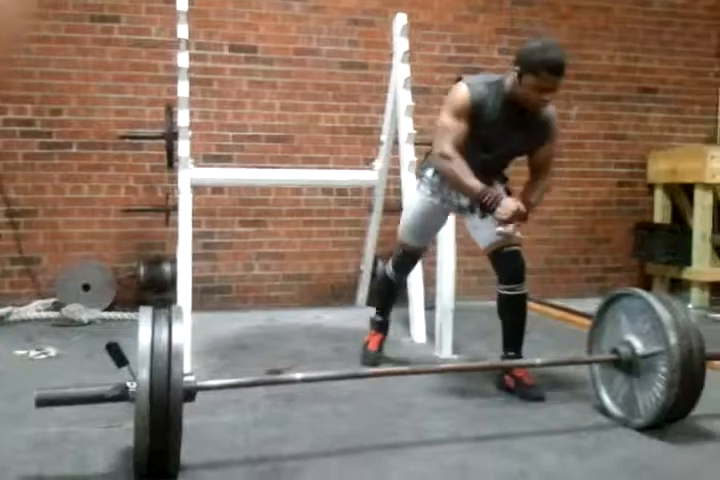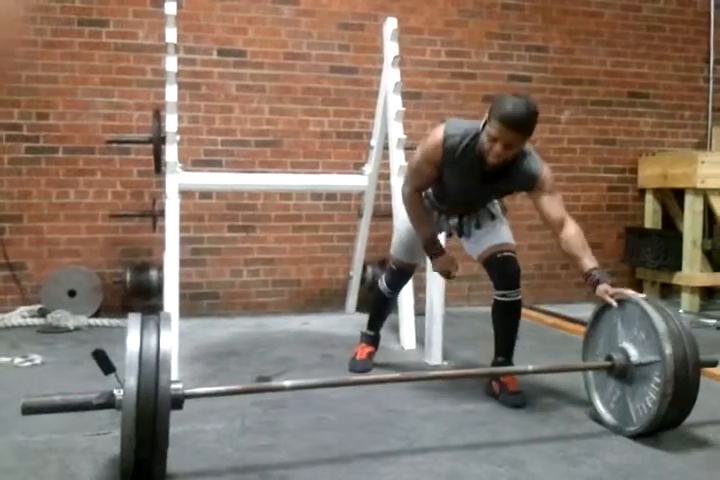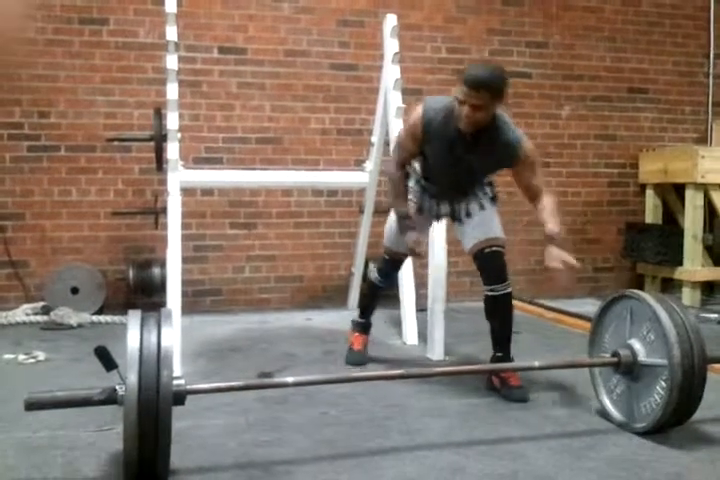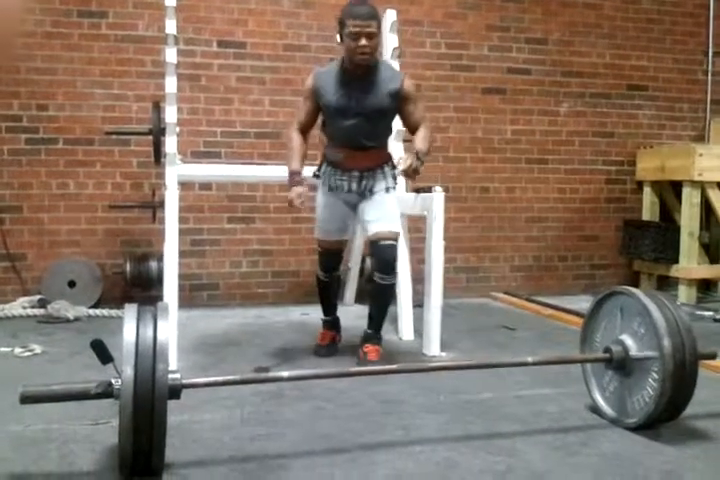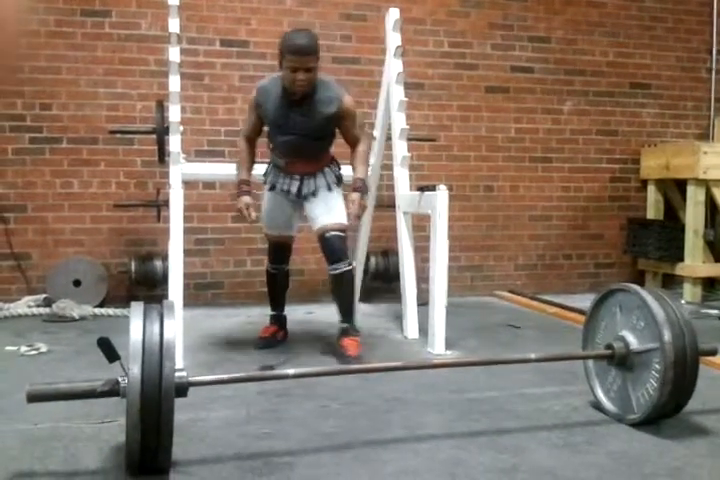
dt=0.7s
person 1, frame 1
left shoulder: (546, 120)
right shoulder: (469, 94)
left elbow: (541, 173)
right elbow: (444, 154)
left wrist: (523, 208)
right wrist: (492, 201)
left hip: (489, 187)
right hip: (439, 180)
left knee: (513, 268)
right knee: (405, 256)
left ankle: (512, 365)
right ankle: (378, 326)
person 1, frame 2
left shoulder: (534, 172)
right shoulder: (445, 139)
left elbow: (564, 225)
right elbow: (411, 190)
left wrist: (597, 277)
right wrist: (433, 249)
left hip: (480, 211)
right hip: (427, 205)
left knee: (508, 275)
right knee: (398, 271)
left ankle: (502, 370)
right ankle: (369, 340)
person 1, frame 3
left shoulder: (513, 142)
right shoulder: (425, 116)
left elbow: (539, 193)
right elbow: (398, 166)
left wrist: (553, 241)
right wrist: (406, 222)
left hip: (472, 196)
right hip: (423, 190)
left knee: (494, 267)
right knee: (391, 259)
left ankle: (501, 363)
right ankle: (361, 327)
person 1, frame 4
left shoulder: (398, 83)
right shoulder: (319, 81)
left elbow: (420, 127)
right elbow: (299, 131)
left wrist: (416, 155)
right wrist: (295, 177)
left hip: (379, 178)
right hip: (334, 177)
left knee: (385, 256)
right knee: (329, 258)
left ankle: (372, 336)
right ankle: (330, 326)
person 1, frame 5
left shoulder: (337, 100)
right shoulder: (262, 93)
left elbow: (358, 142)
right elbow: (248, 140)
left wrist: (358, 186)
right wrist: (243, 188)
left hip: (322, 179)
right hip: (280, 178)
left knee: (336, 247)
right knee: (277, 252)
left ankle: (348, 331)
right ankle: (277, 322)
